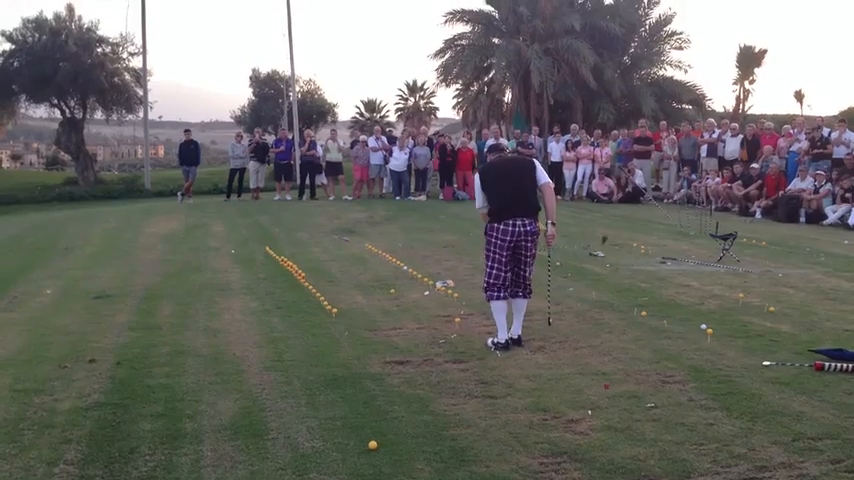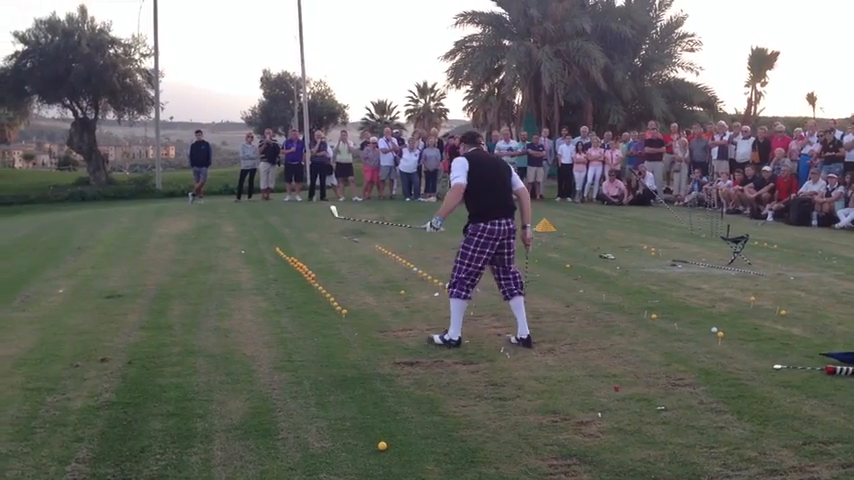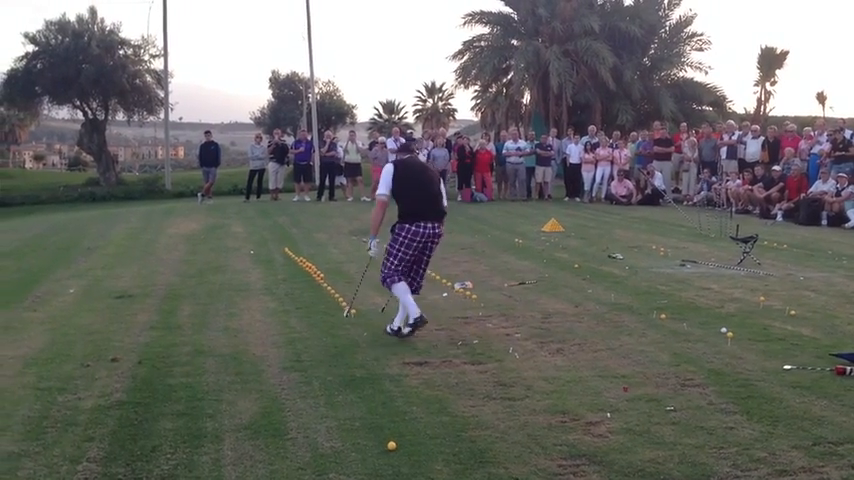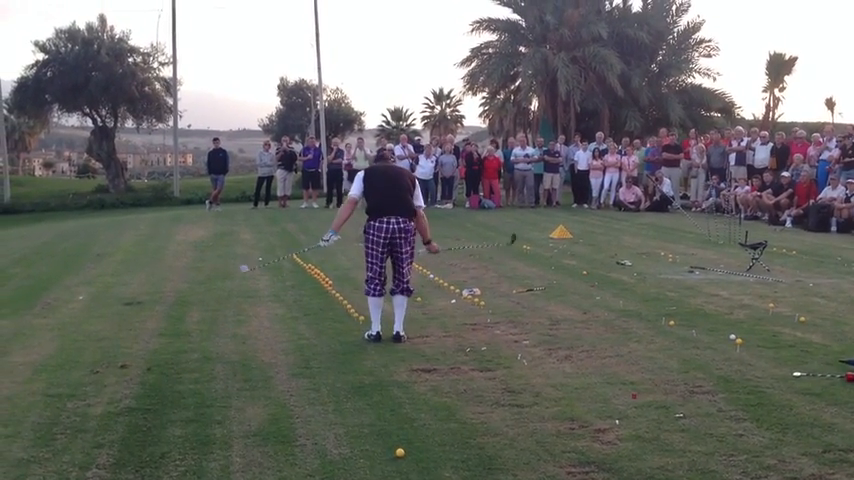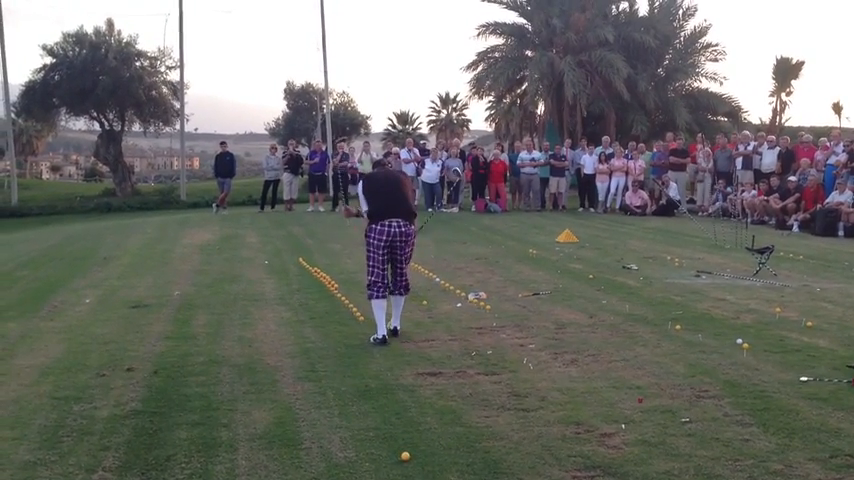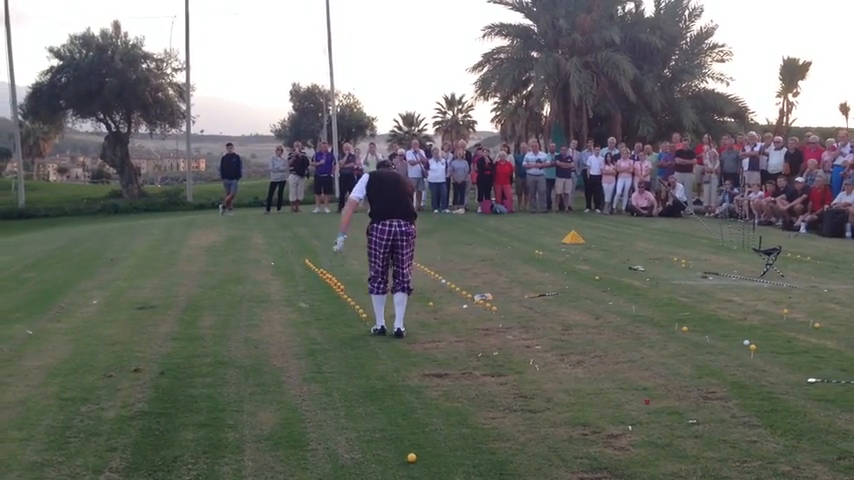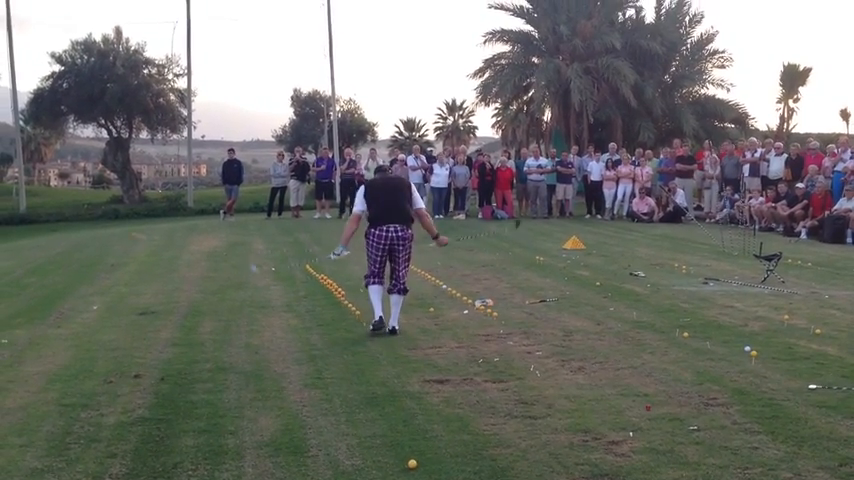
dt=0.7s
person 1, frame 1
left shoulder: (483, 172)
right shoulder: (530, 163)
left elbow: (484, 212)
right elbow: (548, 189)
left wrist: (490, 236)
right wrist: (551, 223)
left hip: (500, 227)
right hip: (529, 225)
left knee: (495, 282)
right knee: (522, 280)
left ankle: (501, 338)
right ankle: (515, 333)
person 1, frame 2
left shoulder: (462, 161)
right shoulder: (501, 162)
left elbow: (458, 189)
right elbow: (523, 193)
left wrist: (438, 217)
right wrist: (526, 227)
left hip: (481, 225)
right hip: (506, 224)
left knee: (462, 278)
right knee: (508, 277)
left ankle: (453, 335)
right ankle: (523, 333)
person 1, frame 3
left shoulder: (392, 167)
right shoulder: (432, 172)
left elbow: (381, 204)
right elbow: (442, 205)
left wrist: (373, 237)
left hip: (410, 225)
right hip: (436, 227)
left knee: (390, 271)
right knee: (414, 276)
left ankle: (414, 315)
right ankle: (398, 324)
person 1, frame 4
left shoulder: (365, 174)
right shoulder: (409, 176)
left elbow: (350, 203)
right elbow: (419, 213)
left wrist: (333, 232)
right wrist: (427, 241)
left hip: (377, 224)
right hip: (405, 224)
left knee: (375, 278)
right knee: (402, 279)
left ankle: (375, 330)
right ankle: (398, 330)
person 1, frame 5
left shoulder: (365, 181)
right shoulder: (402, 177)
left elbow: (368, 214)
right wrist: (356, 213)
left hip: (379, 228)
right hip: (405, 227)
left knee: (377, 282)
right knee: (400, 278)
left ankle: (381, 333)
right ankle: (395, 325)
person 1, frame 6
left shoulder: (369, 178)
right shoulder: (406, 183)
left elbow: (351, 204)
left wrist: (341, 234)
left hip: (380, 227)
right hip: (406, 227)
left knee: (378, 276)
right knee: (402, 278)
left ankle: (379, 325)
right ankle: (399, 326)
person 1, frame 7
left shoulder: (366, 187)
right shoulder: (406, 183)
left elbow: (355, 218)
right elbow: (422, 214)
left wrist: (342, 245)
right wrist: (436, 237)
left hip: (378, 231)
right hip: (403, 231)
left knee: (374, 276)
right knee: (399, 279)
left ankle: (378, 316)
right ankle: (393, 324)
